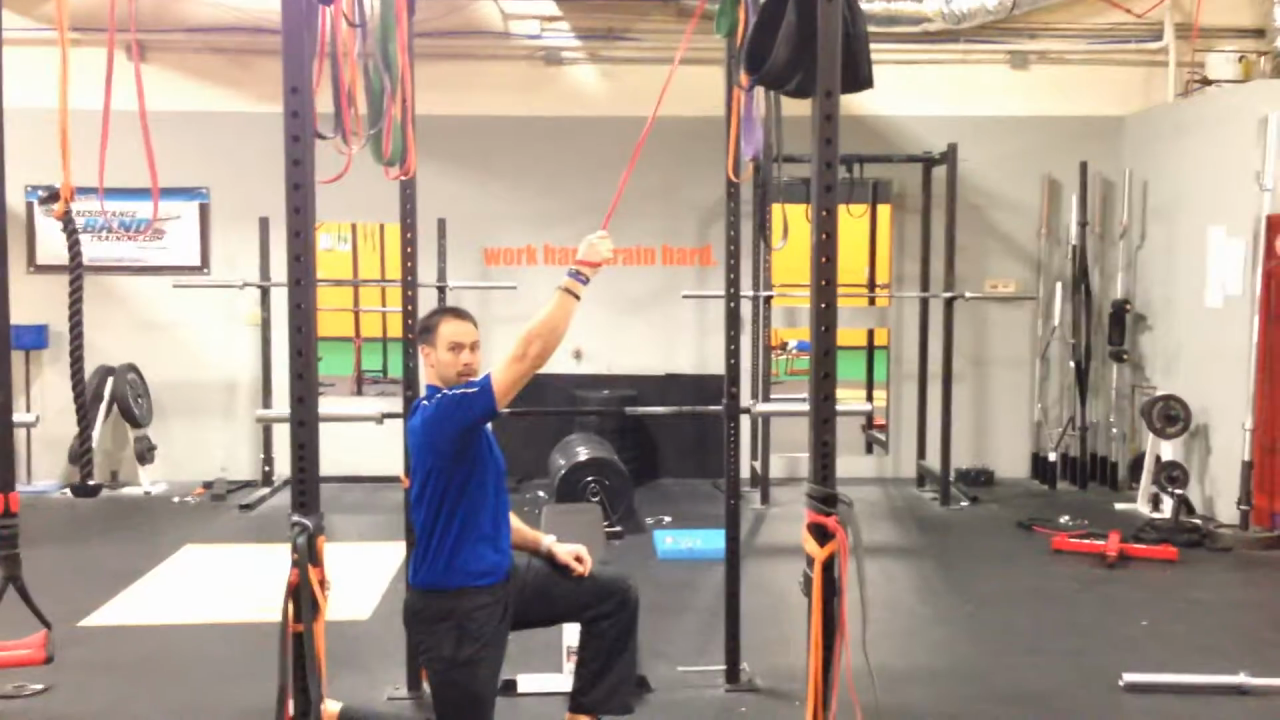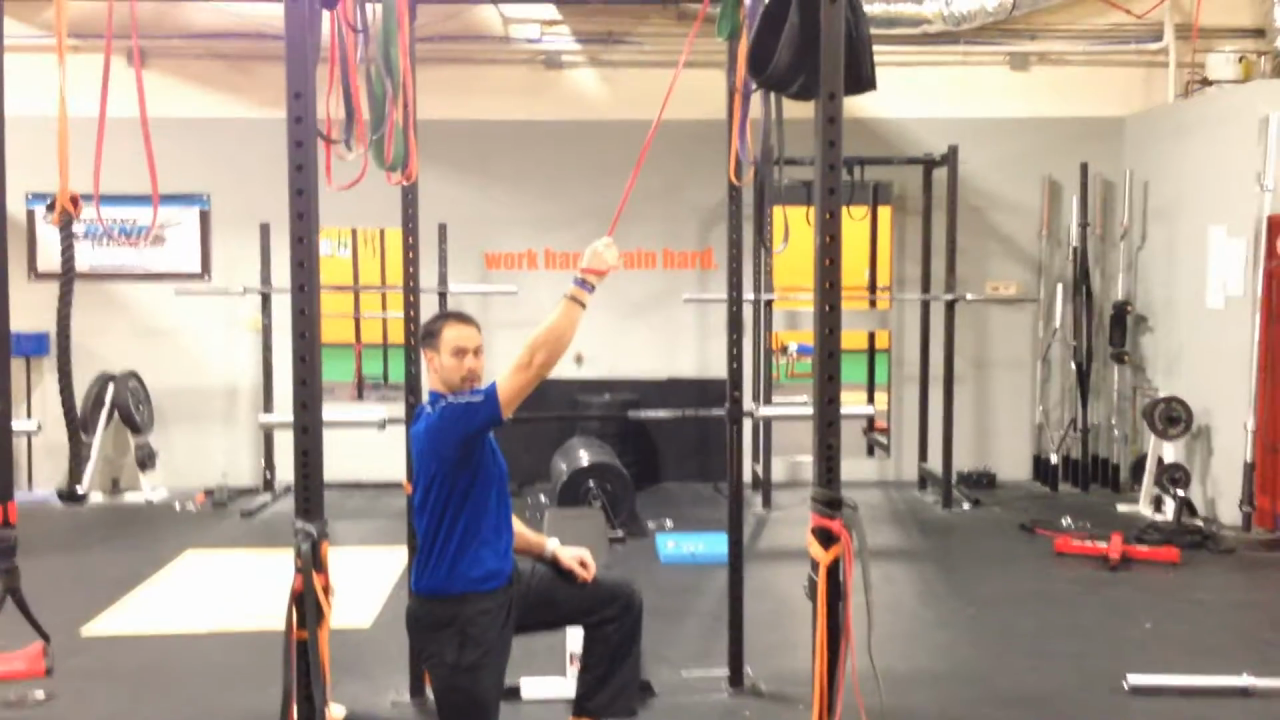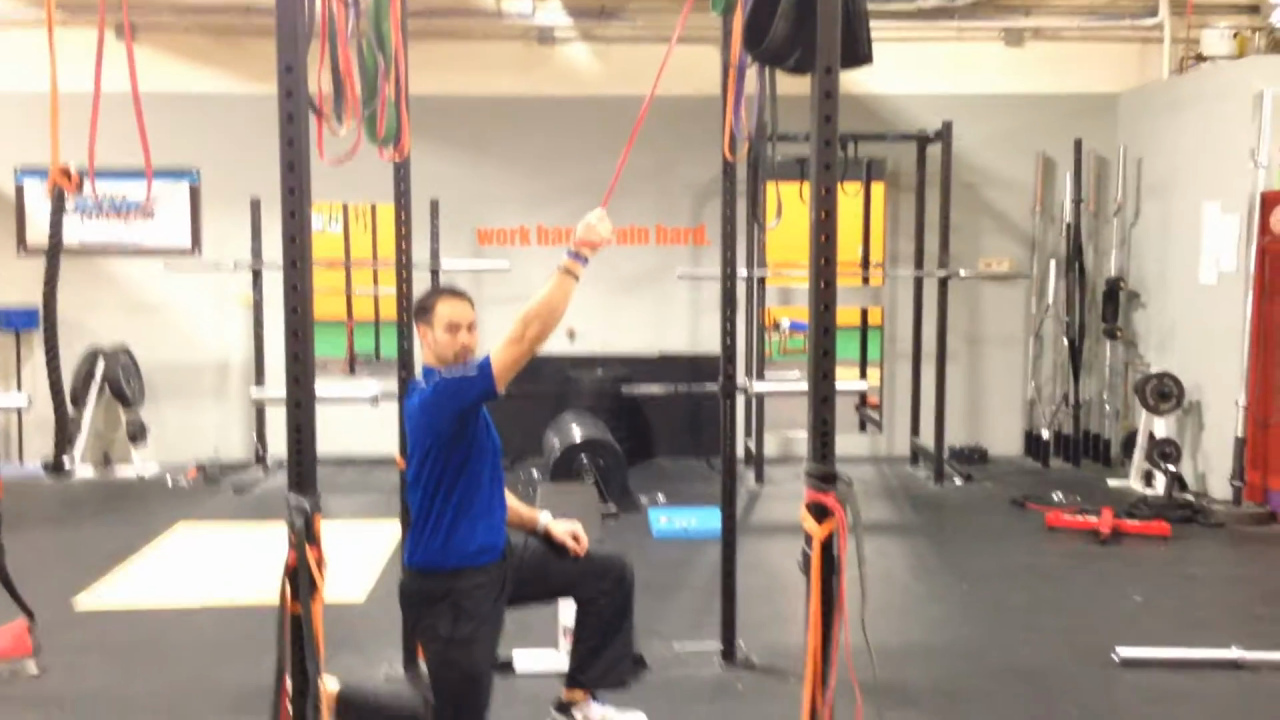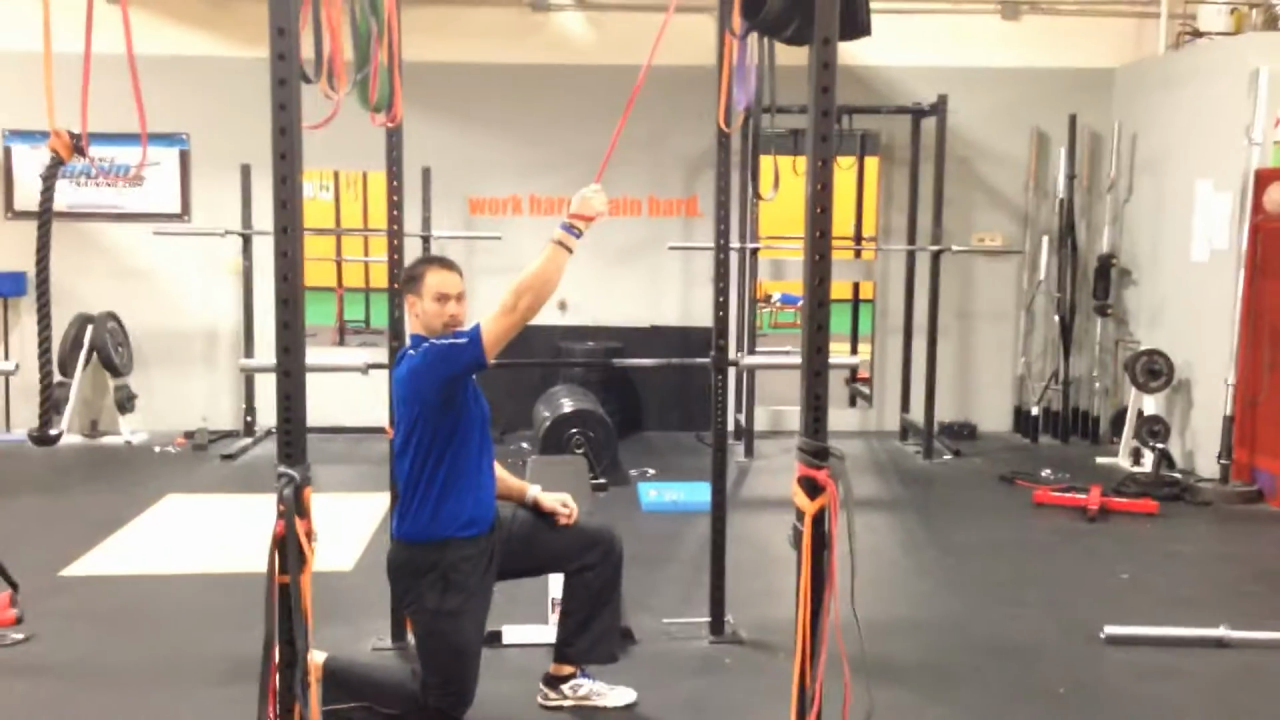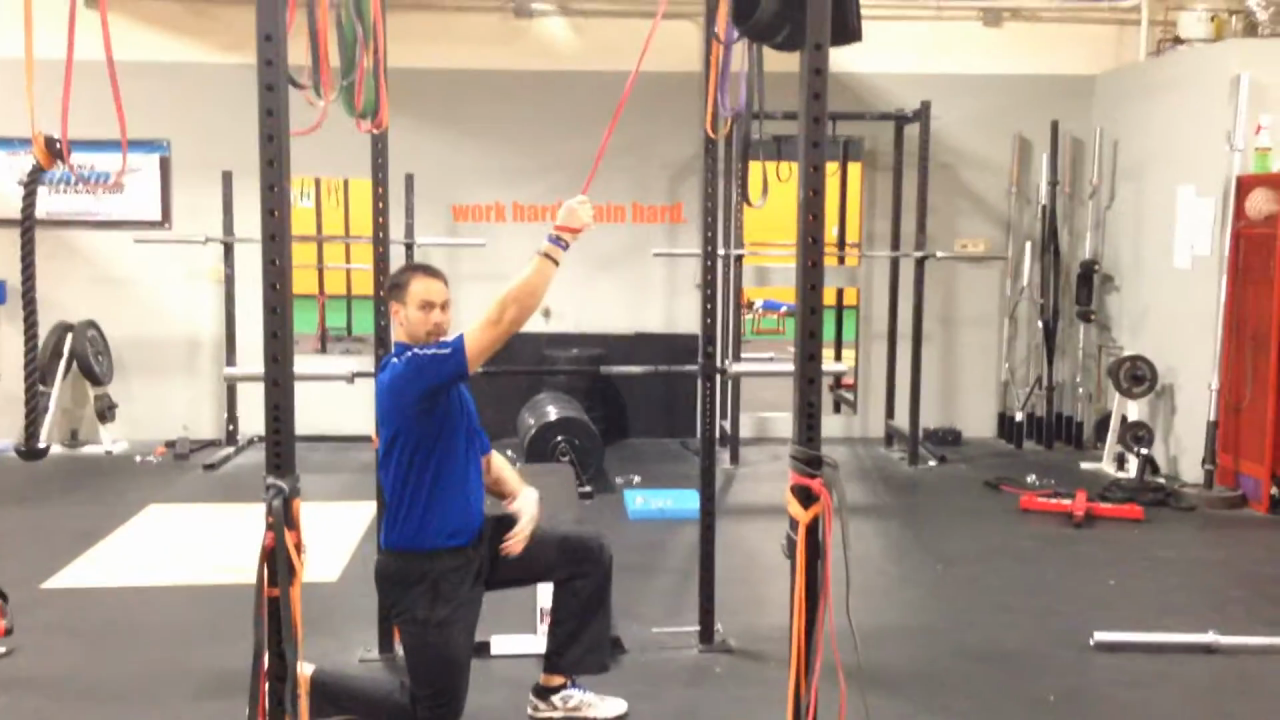
dt=0.4s
person 1, frame 1
left shoulder: (460, 423)
right shoulder: (437, 418)
right elbow: (526, 359)
left wrist: (546, 544)
right wrist: (579, 273)
left hip: (493, 578)
right hip: (452, 596)
left knee: (612, 599)
person 1, frame 2
left shoulder: (467, 426)
right shoulder: (444, 423)
right elbow: (532, 365)
left wrist: (550, 549)
right wrist: (586, 279)
left hip: (500, 583)
right hip: (456, 608)
left knee: (618, 602)
person 1, frame 3
left shoulder: (459, 401)
right shoulder: (437, 396)
right elbow: (525, 338)
left wrist: (542, 522)
right wrist: (578, 254)
left hip: (492, 559)
right hip: (448, 582)
left knee: (608, 574)
person 1, frame 4
left shoulder: (449, 371)
right shoulder: (426, 365)
right elbow: (517, 308)
left wrist: (533, 495)
right wrist: (572, 226)
left hip: (481, 531)
right hip: (435, 555)
left knee: (597, 547)
right ankle: (310, 669)
person 1, frame 5
left shoulder: (444, 381)
right shoulder: (407, 375)
left elbow: (483, 455)
right elbow: (504, 320)
left wrist: (523, 495)
right wrist: (560, 239)
left hip: (473, 540)
right hip: (424, 565)
left knee: (586, 555)
